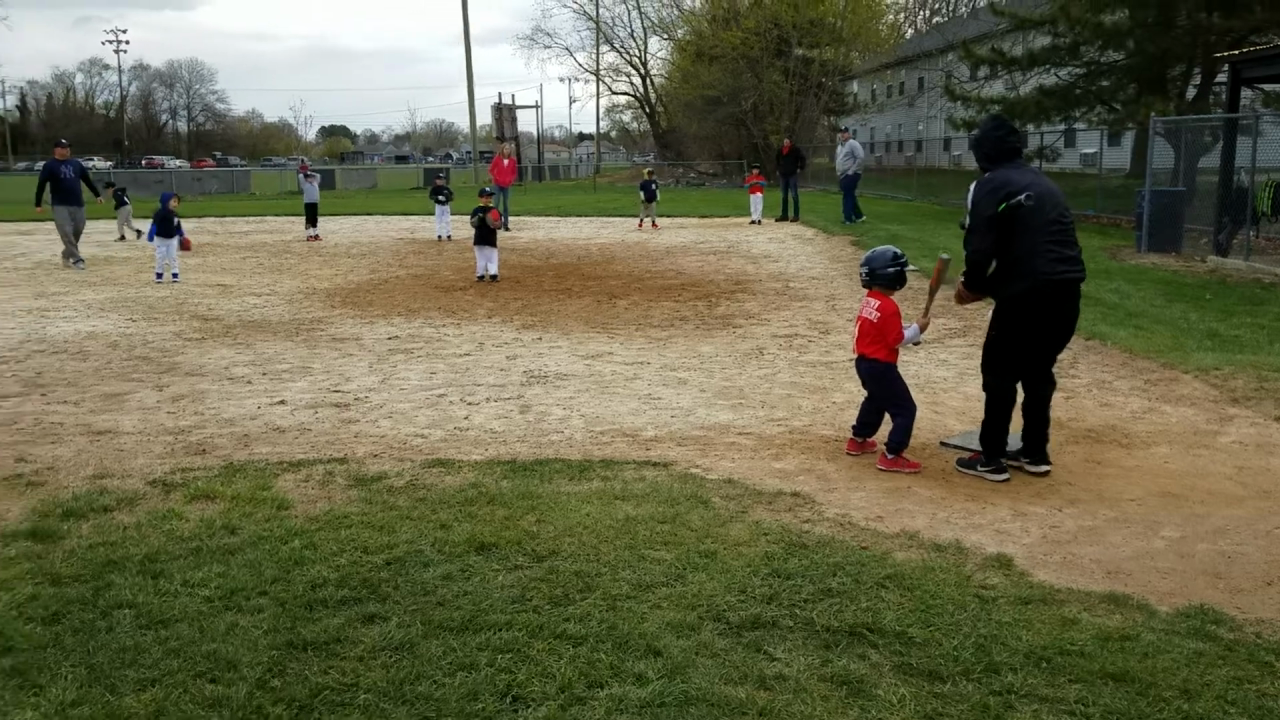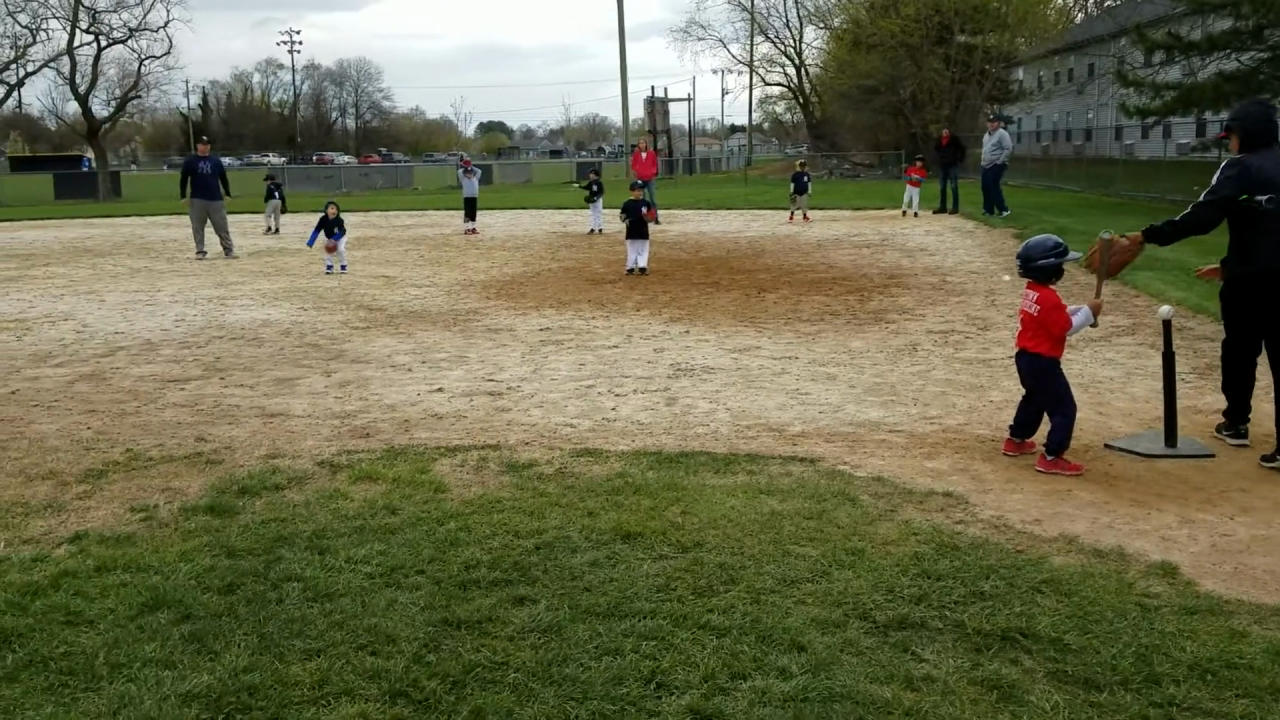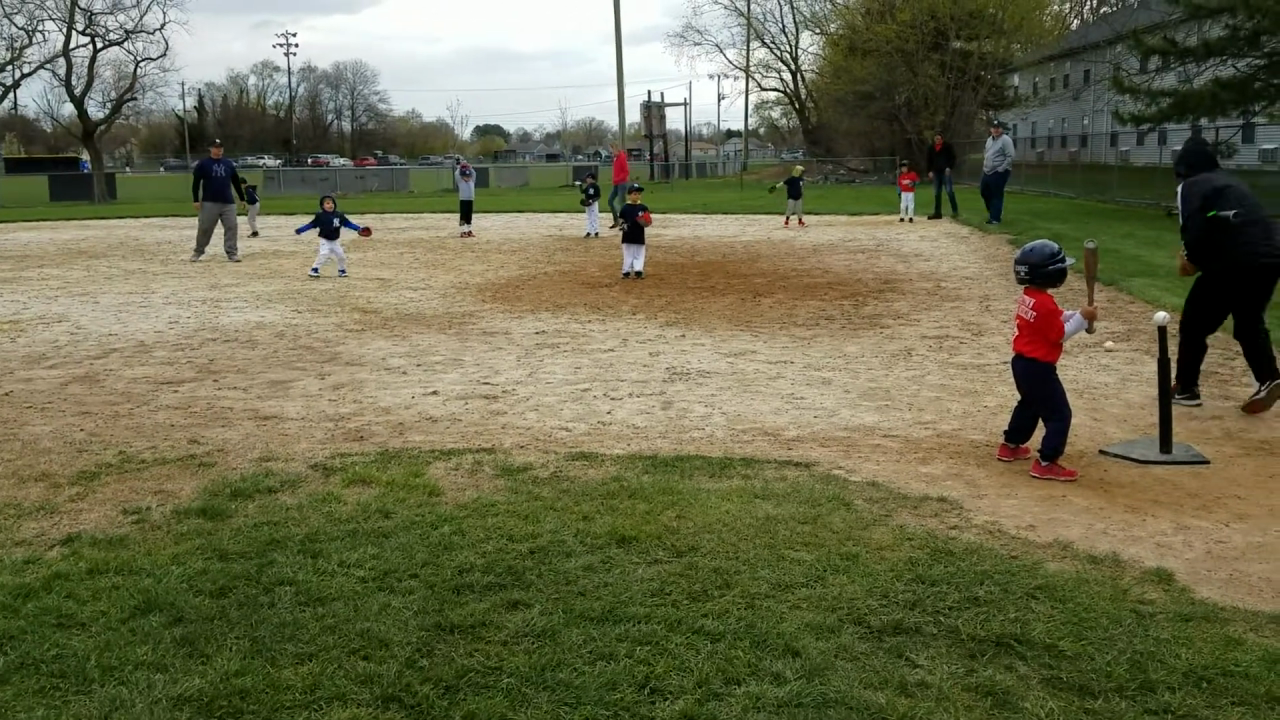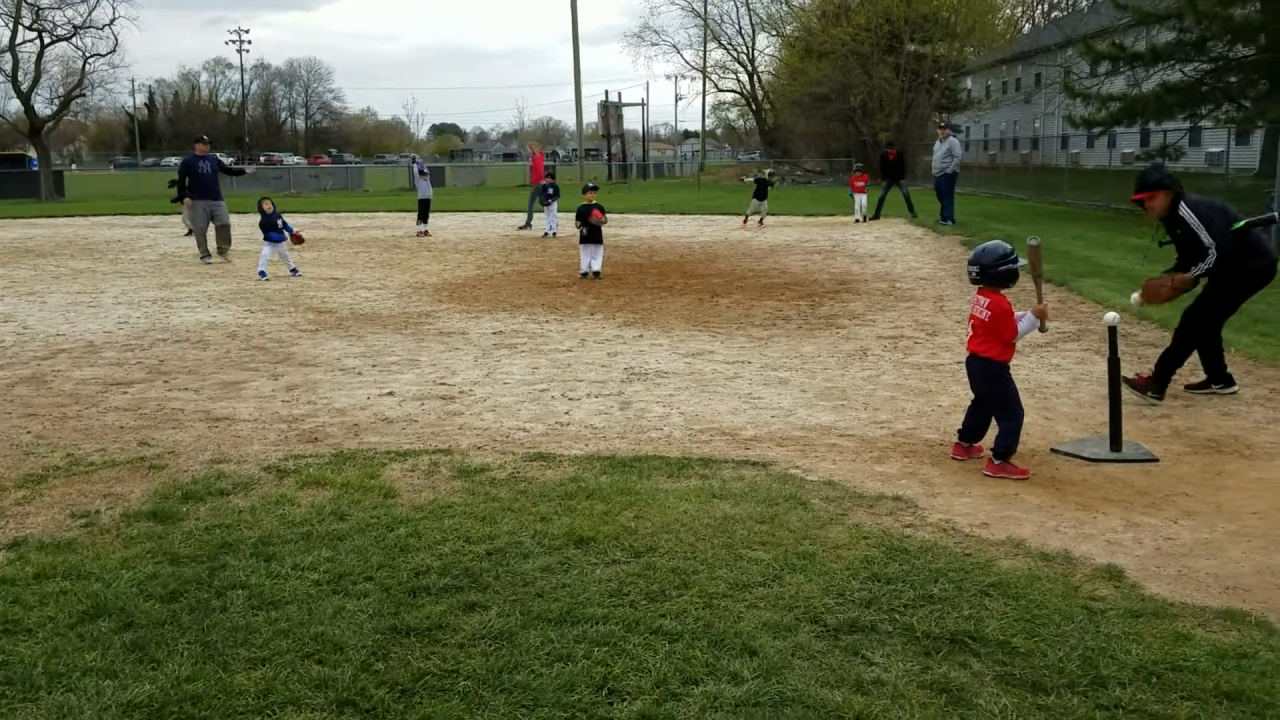
dt=1s
person 1, frame 1
left shoulder: (990, 186)
right shoulder: (1044, 182)
left elbow: (980, 246)
left wrist: (972, 284)
right wrist: (987, 284)
left hip: (1026, 293)
right hip: (1066, 290)
left knee: (1000, 372)
right knee: (1038, 371)
left ankle: (992, 459)
right ankle: (1035, 452)
person 1, frame 2
left shoulder: (1239, 167)
left elbow: (1202, 217)
left wrist: (1149, 234)
right wrist: (1230, 266)
left knee: (1240, 350)
left ankle: (1237, 423)
person 1, frame 3
left shoulder: (1190, 186)
right shoulder: (1232, 184)
left elbow: (1193, 231)
left wrist: (1192, 259)
right wrist: (1199, 258)
left hip: (1231, 265)
left knee: (1193, 324)
right knee: (1250, 322)
left ankle: (1186, 388)
person 1, frame 4
left shoulder: (1189, 210)
right shoulder: (1174, 216)
left elbow: (1218, 250)
right elbow: (1186, 260)
left wrist: (1193, 276)
left hip: (1252, 265)
right hip: (1249, 265)
left knee: (1195, 319)
right knee: (1205, 316)
left ankle: (1156, 384)
right ankle: (1219, 379)
person 2, frame 1
left shoulder: (869, 300)
right shoulder: (888, 307)
right elbow: (897, 340)
left wrist: (909, 328)
right wrist: (917, 329)
left hip: (864, 362)
right hip: (880, 366)
left knee: (876, 400)
right knee: (905, 409)
left ankle: (858, 439)
right ankle: (891, 456)
person 2, frame 2
left shoulder: (1030, 291)
right shoulder: (1048, 298)
left elbow: (1057, 316)
right elbow: (1066, 328)
left wrist: (1080, 310)
right wrist: (1089, 312)
left hip: (1025, 357)
right hip: (1042, 362)
left knee: (1034, 399)
right knee: (1064, 408)
left ankle: (1016, 440)
right ankle: (1051, 457)
person 2, frame 3
left shoulder: (1027, 296)
right shoulder: (1045, 303)
left elbow: (1055, 319)
right elbow: (1060, 334)
left wrist: (1078, 314)
right wrist: (1082, 318)
left hip: (1021, 362)
right hip: (1038, 367)
left knee: (1029, 404)
right knee: (1059, 414)
left ankle: (1011, 445)
right ankle: (1046, 463)
person 2, frame 4
left shoulder: (980, 296)
right shoulder: (999, 303)
right elbow: (1013, 334)
left wrist: (1026, 315)
right wrist: (1034, 317)
left hip: (975, 361)
right hip: (992, 367)
left knee: (982, 404)
right knee: (1012, 413)
left ankle: (964, 444)
right ankle: (999, 461)
